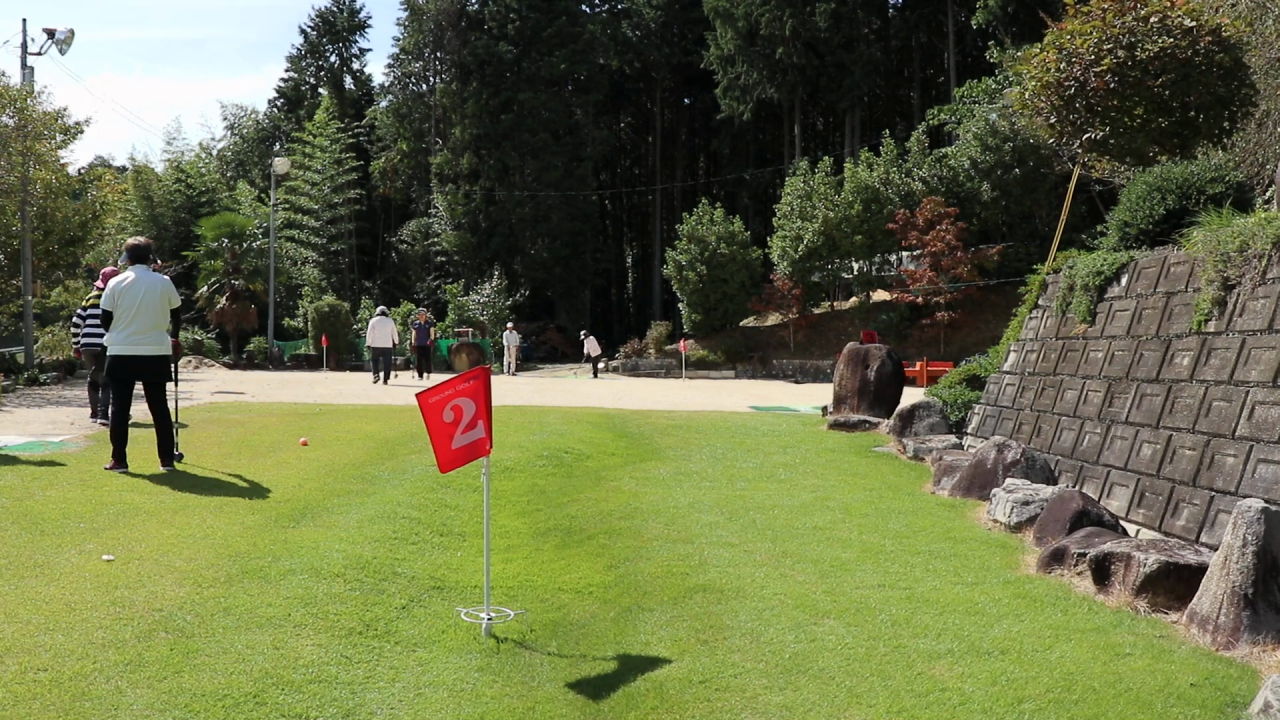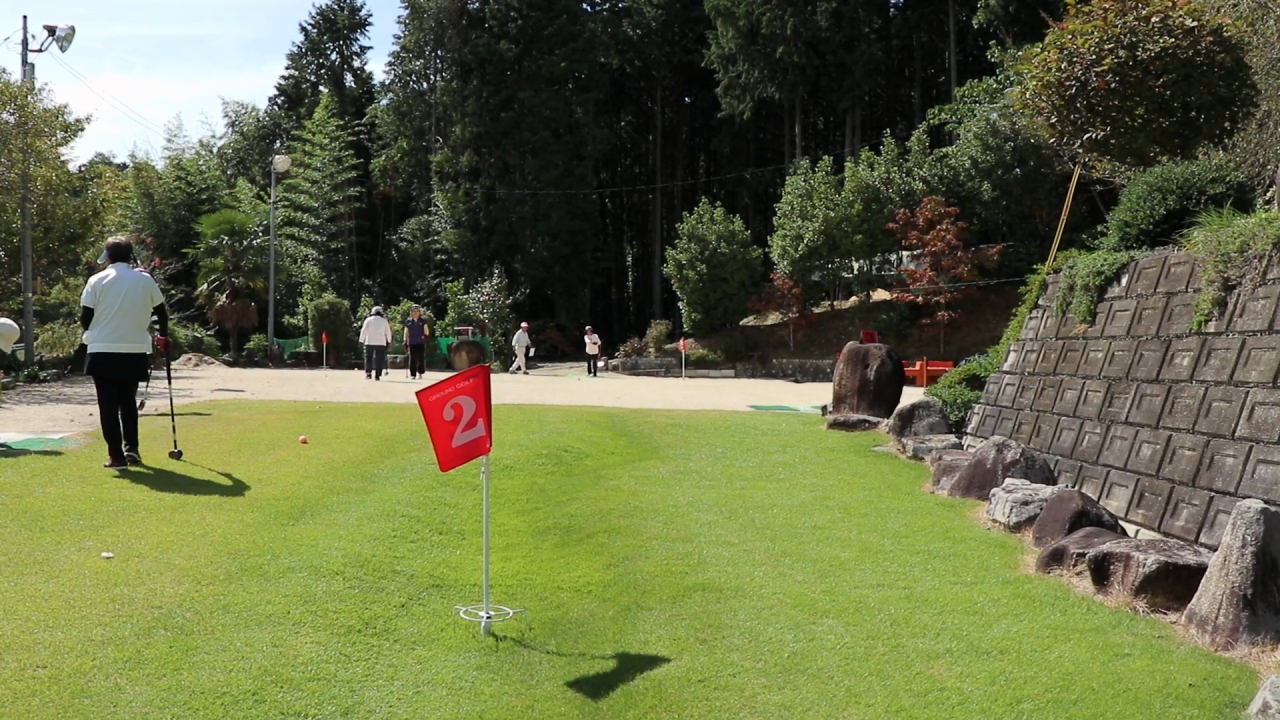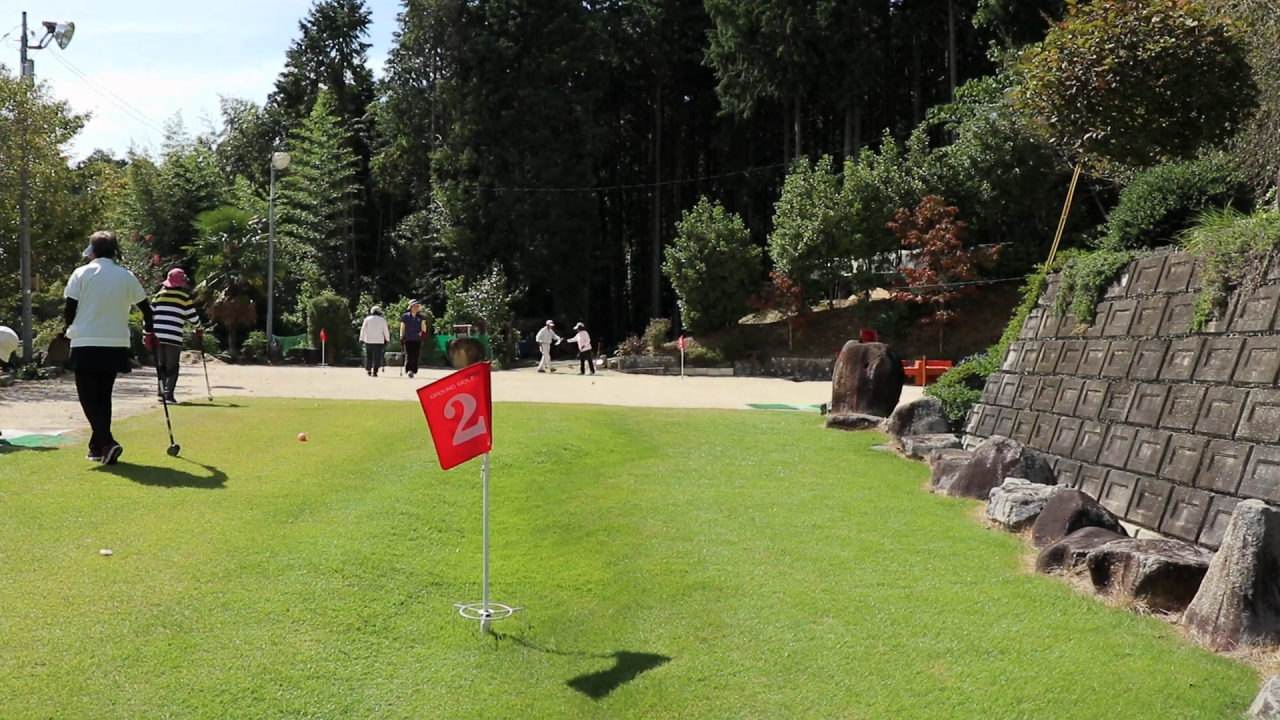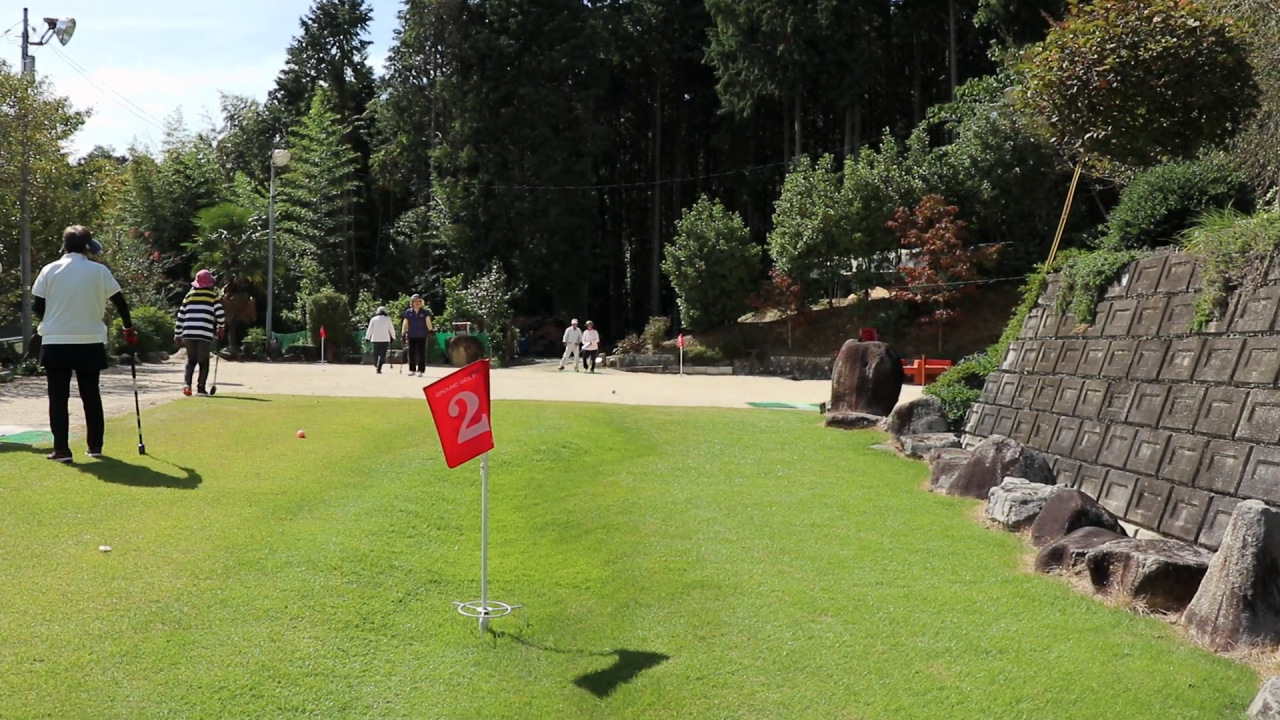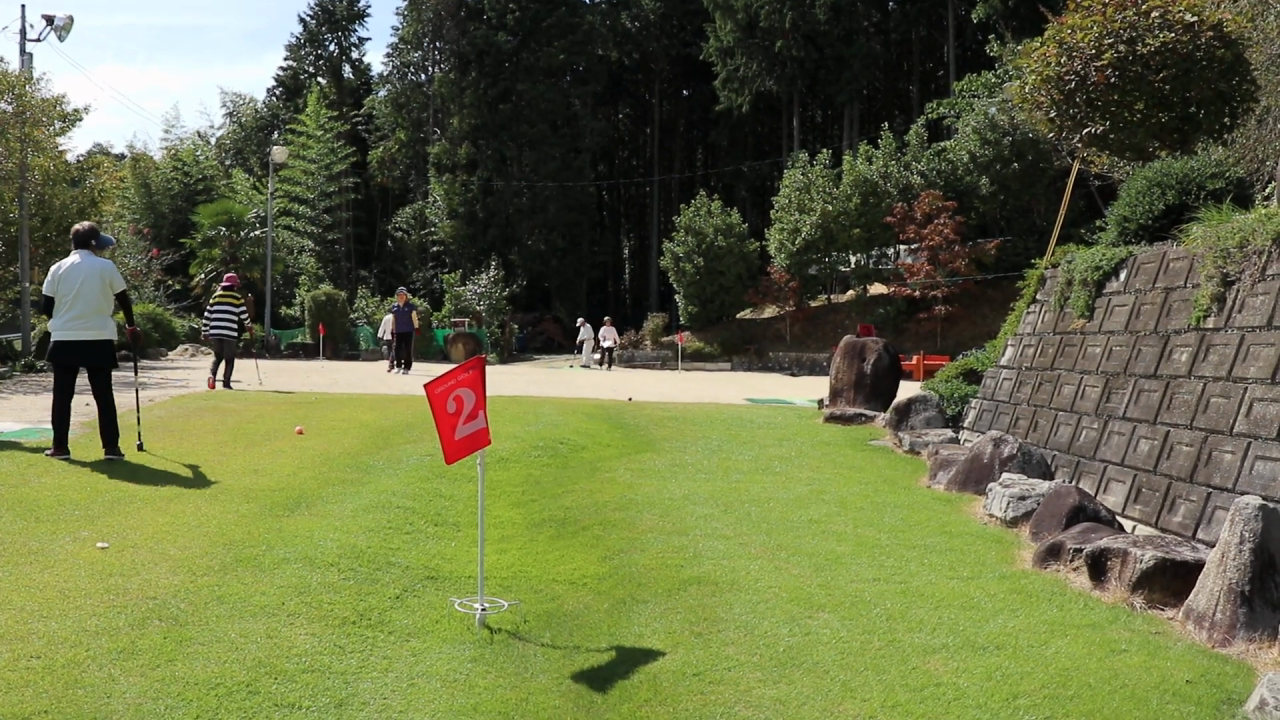
dt=1s
person 1, frame 1
left shoulder: (116, 283)
right shoulder: (164, 282)
left elbow: (105, 320)
right elbow: (176, 316)
right wrist: (174, 339)
left hip: (121, 353)
right hip: (155, 353)
left knee: (120, 408)
right knee: (159, 407)
left ankle: (119, 460)
right ankle: (167, 459)
person 1, frame 2
left shoulder: (97, 280)
right shoulder: (145, 280)
left elbow: (85, 318)
right elbow: (161, 312)
left wrist: (95, 333)
right wrist: (163, 337)
left hip: (103, 351)
right hip: (135, 351)
left knee: (108, 405)
right knee: (127, 402)
left ankle: (117, 457)
right ankle: (132, 448)
person 1, frame 3
left shoulder: (82, 273)
right shoulder: (126, 276)
left elbow: (70, 309)
right elbow: (145, 308)
left wrist: (68, 328)
right wrist: (149, 333)
left hip: (86, 344)
right hip: (115, 345)
left knee: (89, 398)
right knee: (103, 398)
left ankle: (106, 443)
right ankle: (97, 447)
person 1, frame 4
left shoulder: (50, 270)
right shoulder: (99, 271)
left elbow: (38, 307)
right elbow: (120, 302)
right wrist: (128, 329)
left hip: (56, 342)
right hip: (90, 342)
left knee: (58, 397)
right knee: (91, 395)
left ankle: (61, 449)
right ankle: (95, 445)
person 1, frame 5
left shoulder: (58, 268)
right shoulder: (106, 267)
left elbow: (46, 306)
right elbow: (123, 300)
right wrist: (131, 327)
left hip: (64, 340)
right hip: (99, 339)
left knee: (62, 395)
right knee: (104, 395)
left ankle: (60, 447)
right ankle: (111, 447)
